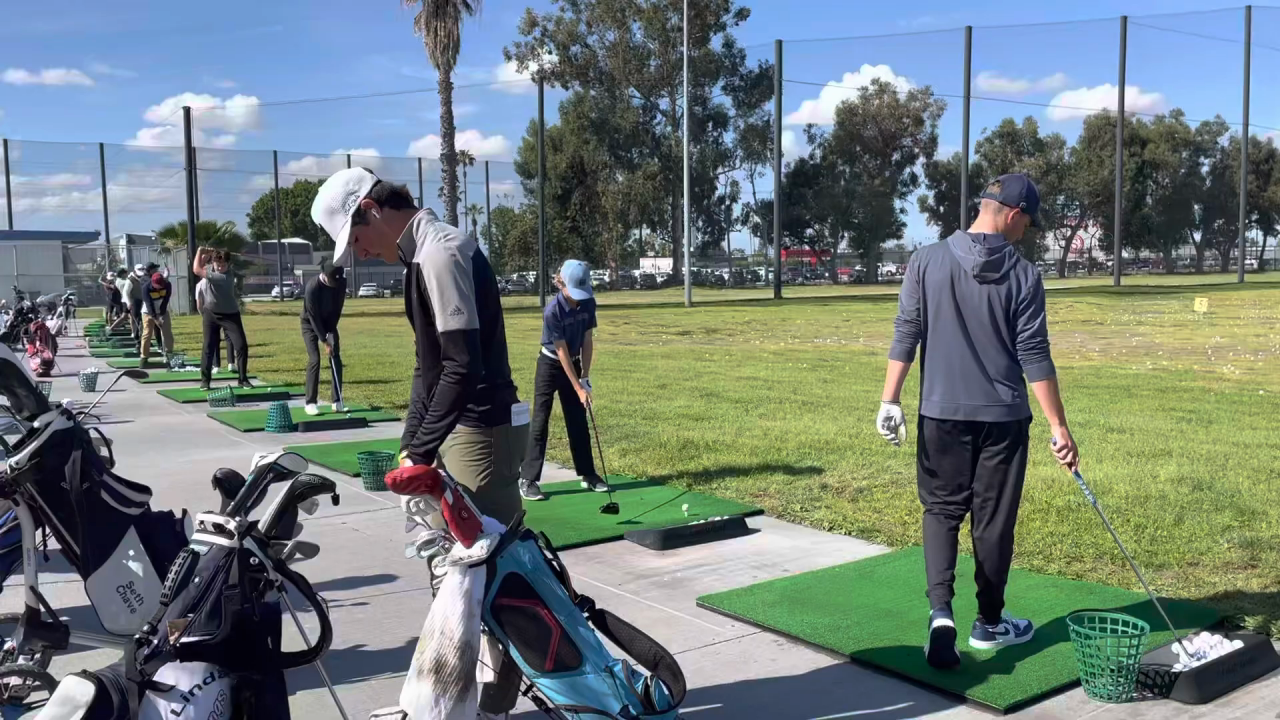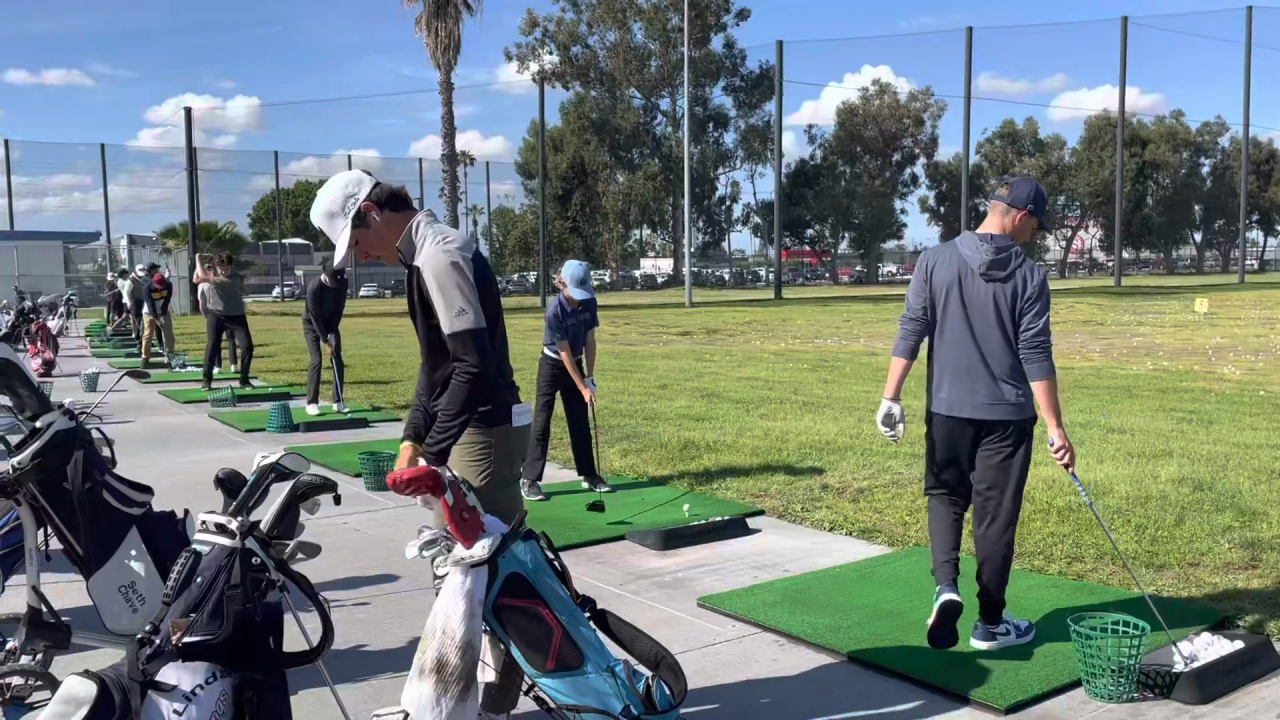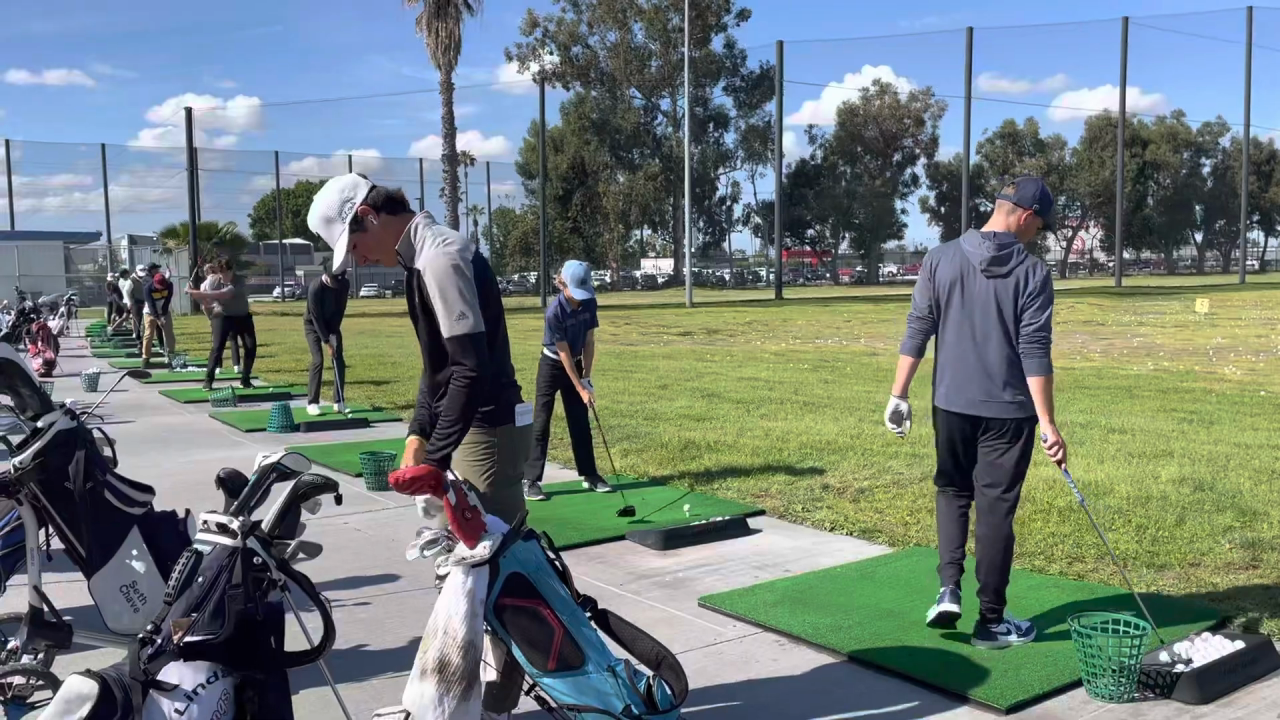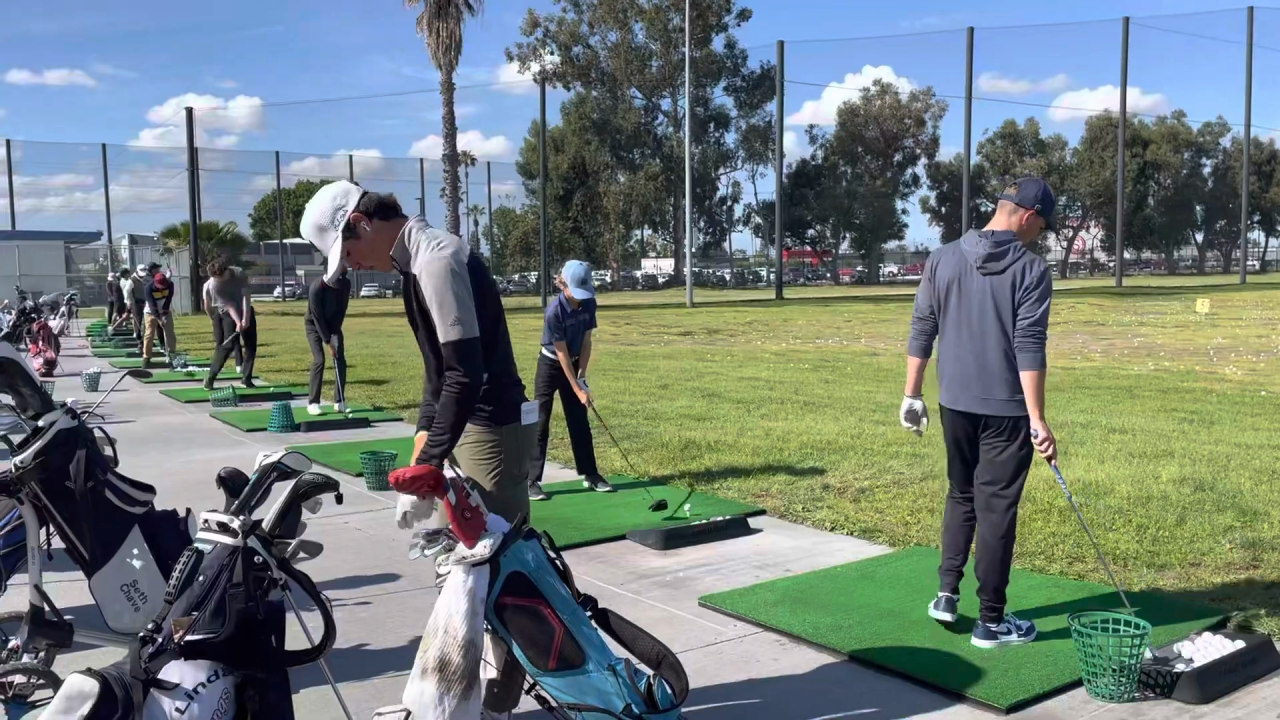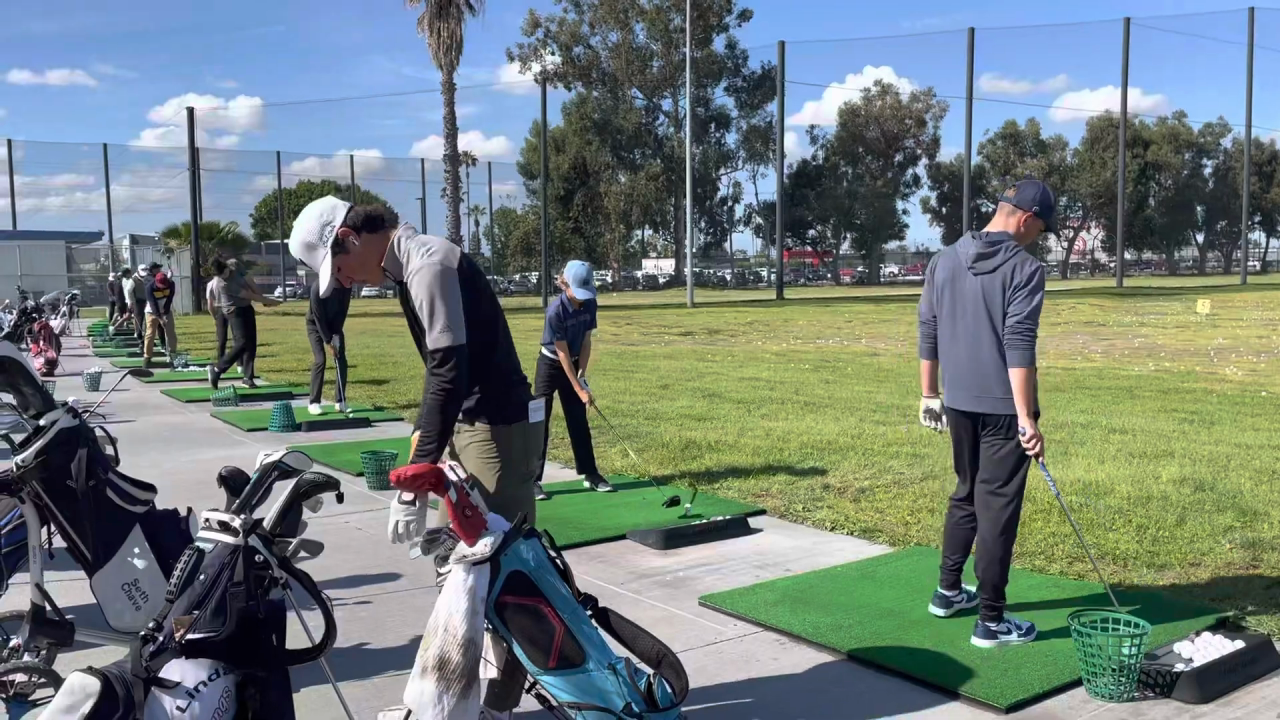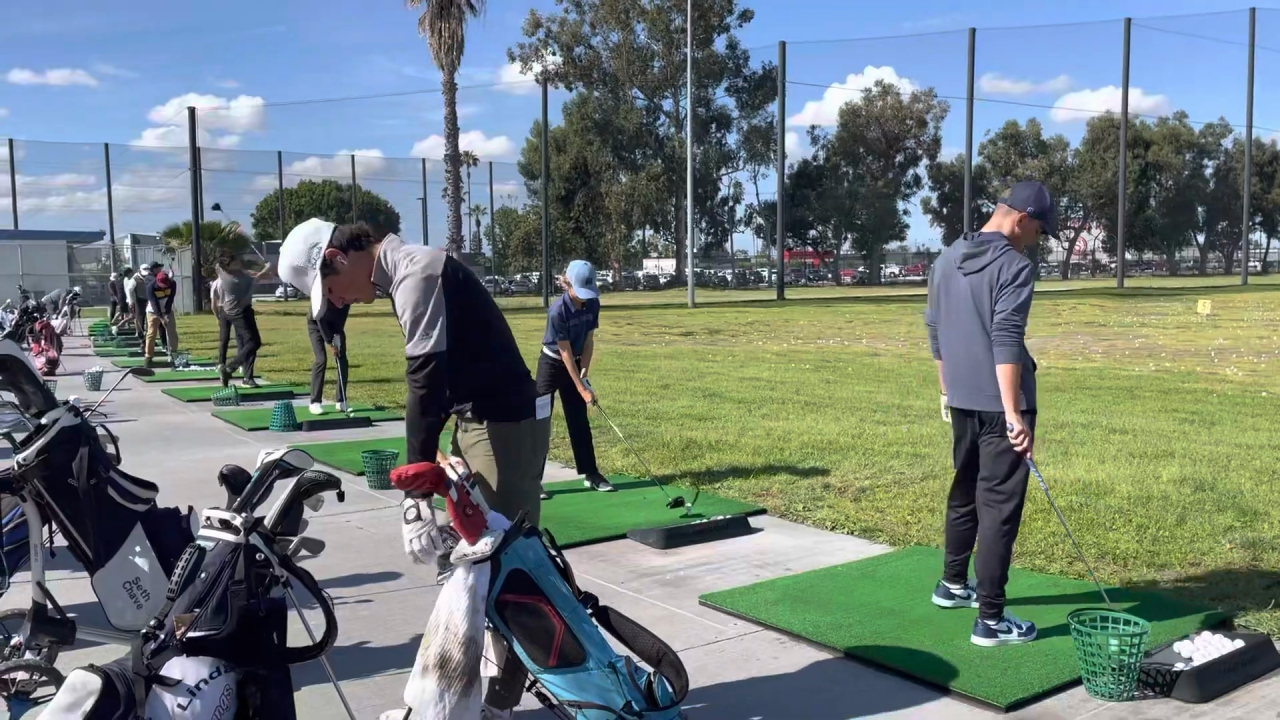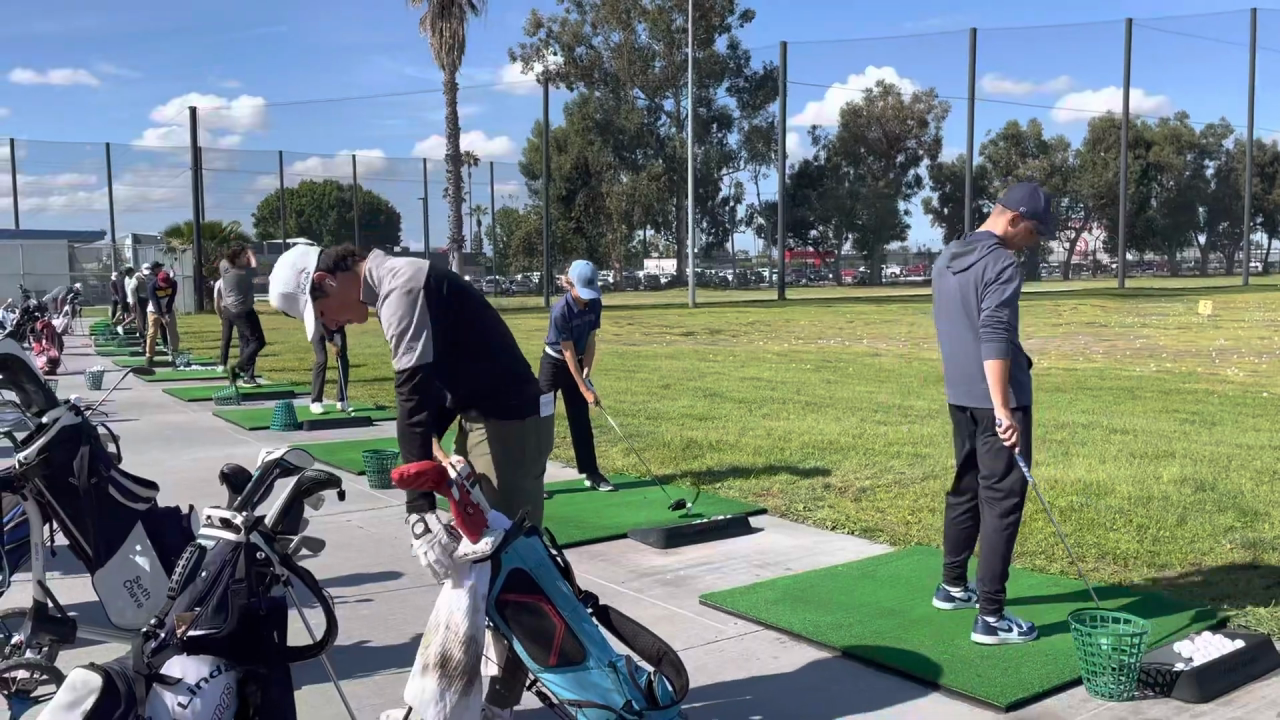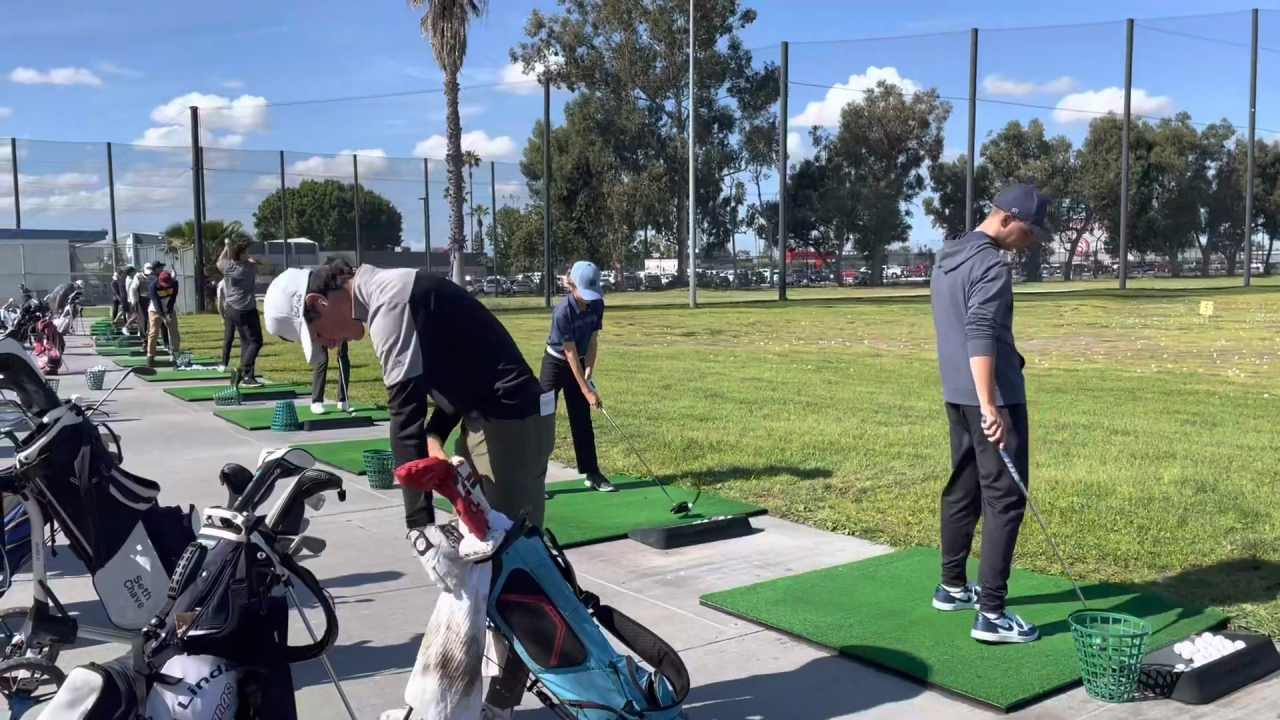
dt=0.1s
person 1, frame 1
left shoulder: (440, 251)
right shoulder: (422, 255)
left elbow: (464, 364)
left wrist: (421, 451)
right wrist: (411, 444)
left hip: (483, 426)
right hip: (456, 428)
person 1, frame 2
left shoulder: (440, 253)
right shoulder: (422, 256)
left elbow: (473, 364)
left wrist: (432, 453)
right wrist: (413, 440)
left hip: (485, 427)
right hip: (460, 427)
person 1, frame 3
left shoulder: (442, 257)
right shoulder: (423, 261)
left elbow: (472, 365)
left wrist: (436, 458)
right wrist: (418, 435)
left hip: (487, 428)
right hip: (467, 430)
person 1, frame 4
left shoulder: (437, 256)
right shoulder: (417, 259)
left elbow: (463, 371)
left wrist: (428, 466)
right wrist: (425, 436)
left hip: (494, 426)
right hip: (470, 425)
person 1, frame 5
left shoulder: (429, 264)
right shoulder: (410, 265)
left elbow: (448, 375)
right wrist: (425, 436)
left hip: (500, 424)
right hip: (470, 423)
person 1, frame 6
left shoulder: (415, 273)
right shoulder: (404, 272)
left elbow: (427, 385)
left wrist: (416, 494)
right wrist: (424, 450)
left hip: (506, 423)
right hip: (477, 419)
person 1, frame 7
left shoulder: (399, 290)
right shoulder: (393, 282)
left elbow: (413, 403)
left wrist: (419, 512)
right wrist: (432, 437)
left hip: (510, 421)
right hip: (483, 419)
person 1, frame 8
left shoulder: (389, 302)
right shoulder: (388, 292)
left elbow: (405, 417)
left wrist: (419, 526)
right wrist: (434, 437)
left hip: (511, 421)
right hip: (485, 417)
person 2, frame 1
left shoulder: (926, 262)
right shoulder: (1023, 274)
left elbow: (906, 336)
right elbow: (1034, 356)
left wrist: (890, 400)
right wrist: (1058, 427)
left hip: (942, 413)
right hip: (1002, 416)
left knee: (941, 513)
right knee: (995, 520)
left ankle: (942, 614)
right ankle: (989, 622)
person 2, frame 2
left shoulder: (934, 260)
right shoulder: (1029, 273)
left elbow: (911, 333)
right elbow: (1036, 355)
left wrist: (891, 397)
right wrist: (1055, 427)
left hip: (949, 409)
right hip: (1008, 415)
left knee: (945, 500)
right knee: (996, 517)
left ankle: (947, 589)
right ankle: (990, 622)
person 2, frame 3
left shoulder: (941, 258)
right shoulder: (1032, 271)
left elbow: (917, 330)
right elbow: (1035, 353)
left wrist: (899, 395)
right wrist: (1047, 423)
left hip: (951, 404)
right hip: (1008, 411)
left knee: (952, 496)
right knee: (996, 513)
left ankle: (947, 593)
right ankle: (990, 621)
person 2, frame 4
left shoulder: (943, 258)
right shoulder: (1031, 269)
left elbow: (922, 330)
right elbow: (1029, 348)
left wrist: (911, 393)
right wrist: (1038, 418)
left hip: (955, 402)
right hip: (1008, 408)
left knee: (962, 495)
right knee: (997, 510)
left ankle: (948, 593)
right ankle: (991, 620)
person 2, frame 5
left shoulder: (945, 260)
right shoulder: (1024, 267)
left elbow: (927, 333)
right elbow: (1018, 345)
left wrist: (929, 394)
right wrist: (1026, 416)
left hip: (958, 402)
right hip: (1003, 407)
left knee: (967, 493)
right knee: (997, 509)
left ankle: (949, 590)
right ankle: (991, 620)
person 2, frame 6
left shoulder: (946, 260)
right shoulder: (1014, 265)
left elbow: (936, 333)
right elbow: (1007, 342)
right wrist: (1014, 412)
left hip: (961, 400)
right hip: (1000, 405)
left knee: (965, 492)
right knee: (999, 507)
left ankle: (952, 583)
right ankle: (991, 618)
person 2, frame 7
left shoulder: (947, 260)
right shoulder: (1001, 264)
right elbow: (994, 339)
right wrist: (1002, 408)
left hip: (960, 398)
right hip: (998, 402)
left knee: (966, 492)
right knee: (1003, 505)
left ankle: (953, 585)
right ankle: (991, 616)
person 2, frame 8
left shoulder: (947, 259)
right shoulder: (991, 262)
right elbow: (982, 336)
right wrist: (990, 405)
left hip: (957, 396)
right hip: (993, 400)
left knee: (962, 491)
right knee: (1004, 501)
left ankle: (952, 585)
right ankle: (991, 613)
person 3, frame 1
left shoulder: (588, 303)
right shoulder: (552, 311)
left elbow: (587, 341)
right elbow: (561, 351)
left wrist: (585, 377)
right wrist: (578, 386)
left hip: (573, 364)
right hip: (550, 365)
left knee: (578, 421)
right knee: (540, 421)
left ankle: (588, 474)
right ankle: (527, 480)
person 3, frame 2
left shoulder: (589, 303)
right shoulder: (554, 311)
left elbow: (590, 341)
right elbow: (564, 352)
left wrist: (589, 377)
right wrist: (582, 386)
left hip: (575, 364)
right hip: (552, 365)
left knee: (580, 421)
right knee: (542, 421)
left ankle: (589, 474)
right ankle: (529, 480)
person 3, frame 3
left shoulder: (589, 304)
right shoulder: (554, 311)
left elbow: (589, 341)
right elbow: (563, 352)
left wrist: (586, 377)
right wrist: (579, 388)
left hip: (575, 364)
right hip: (552, 366)
left knee: (580, 421)
right knee: (541, 421)
left ankle: (589, 474)
right ankle: (530, 480)
person 3, frame 4
left shoulder: (589, 304)
right shoulder: (554, 311)
left elbow: (586, 342)
right elbow: (561, 352)
left wrist: (582, 377)
right wrist: (577, 388)
left hip: (573, 364)
right hip: (551, 365)
left knee: (579, 420)
right knee: (541, 421)
left ankle: (590, 474)
right ankle: (531, 480)
person 3, frame 5
left shoulder: (590, 304)
right shoulder: (555, 311)
left elbow: (586, 341)
right elbow: (563, 353)
left wrist: (581, 375)
right wrist: (578, 388)
left hip: (573, 365)
right hip: (550, 365)
left knee: (579, 420)
left ankle: (590, 474)
person 3, frame 6
left shoulder: (592, 304)
right shoulder: (558, 311)
left elbow: (588, 341)
right elbow: (565, 352)
left wrist: (584, 375)
right wrist: (581, 388)
left hip: (574, 364)
right hip: (552, 364)
left knee: (580, 420)
left ankle: (590, 473)
person 3, frame 7
left shoulder: (594, 304)
right shoulder: (560, 311)
left elbow: (590, 342)
right elbow: (568, 352)
left wrist: (586, 376)
right wrist: (584, 388)
left hip: (576, 363)
right hip: (554, 363)
left knee: (581, 419)
left ankle: (591, 473)
person 3, frame 8
left shoulder: (597, 305)
right shoulder: (563, 312)
left elbow: (592, 342)
right elbow: (570, 353)
left wrist: (588, 377)
right wrist: (586, 390)
left hip: (577, 364)
right hip: (555, 364)
left knee: (582, 420)
left ankle: (591, 473)
